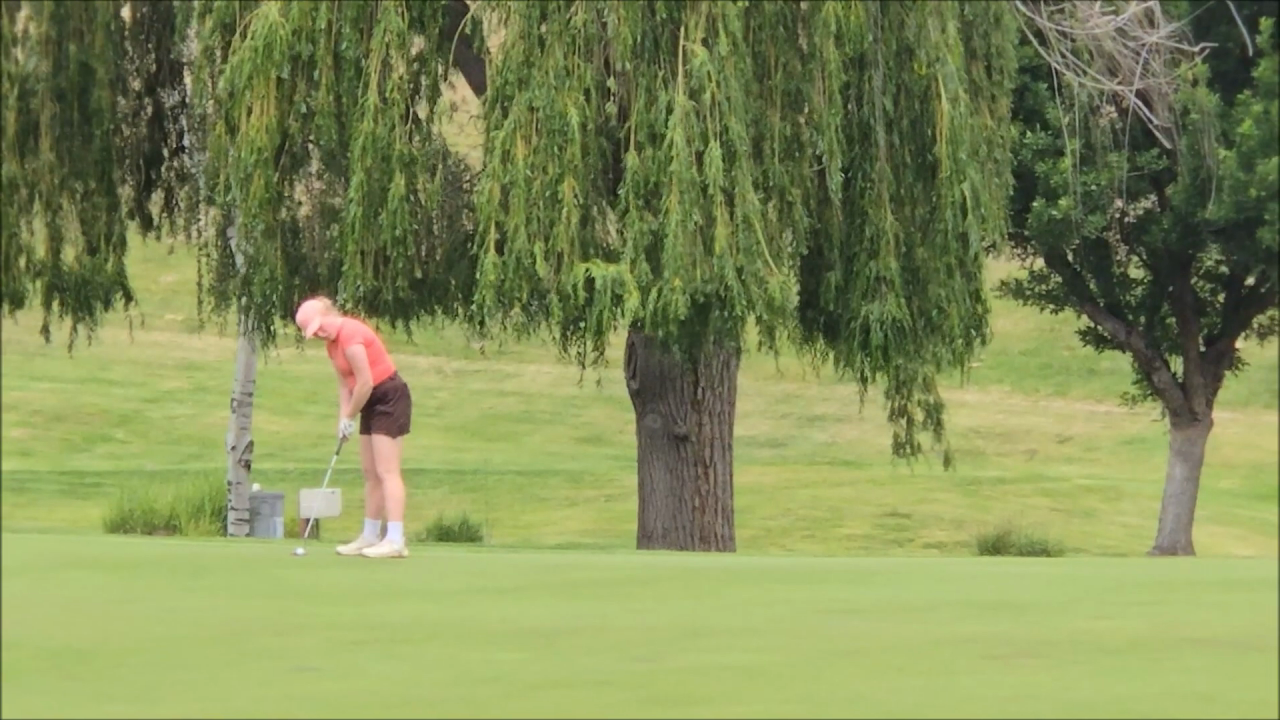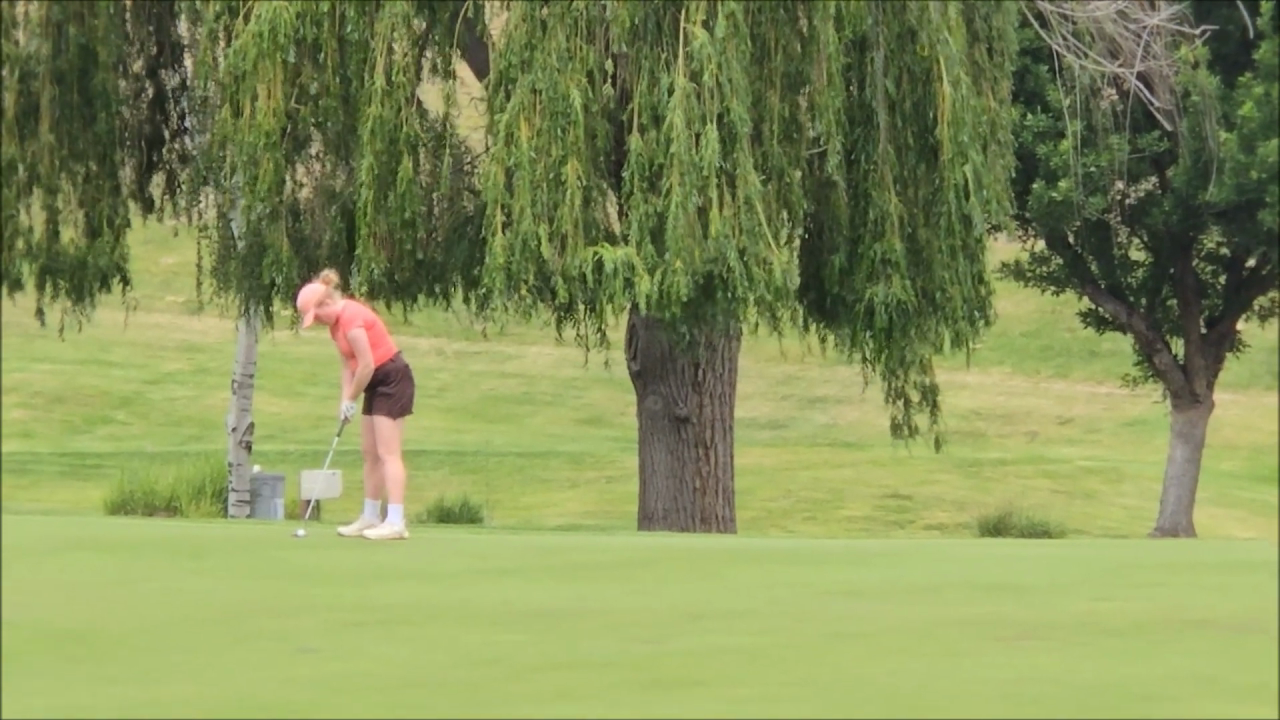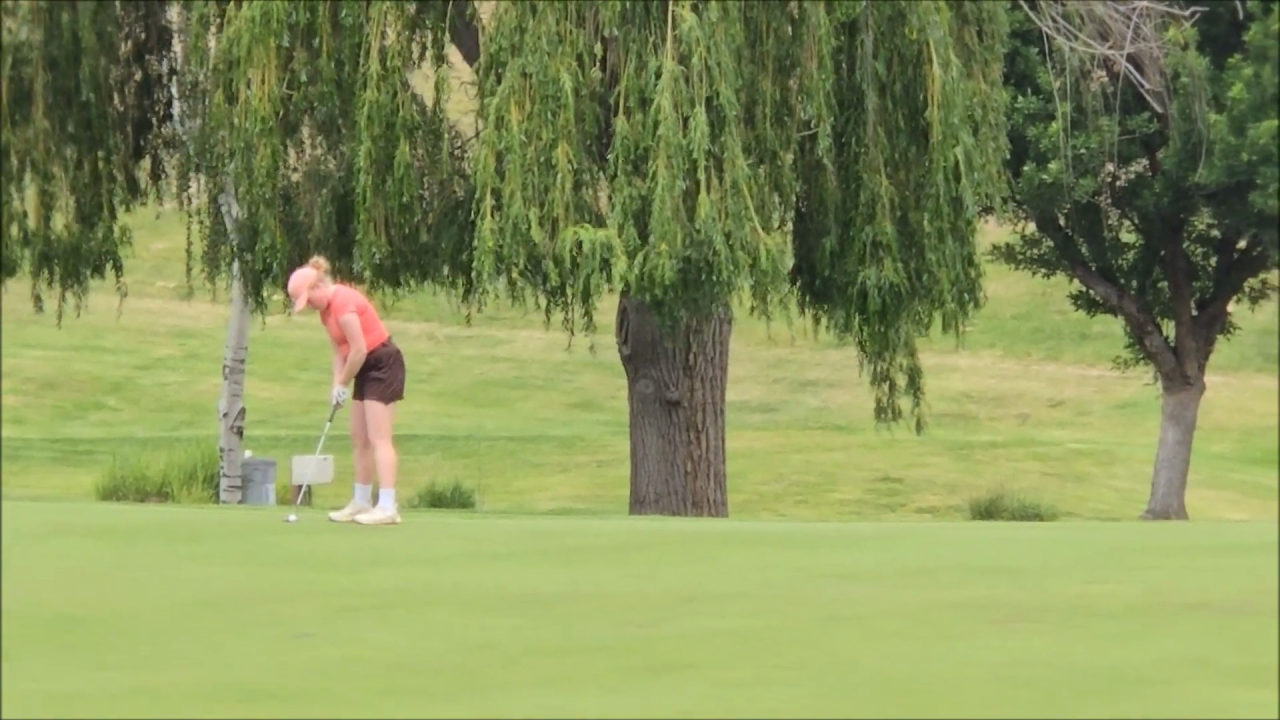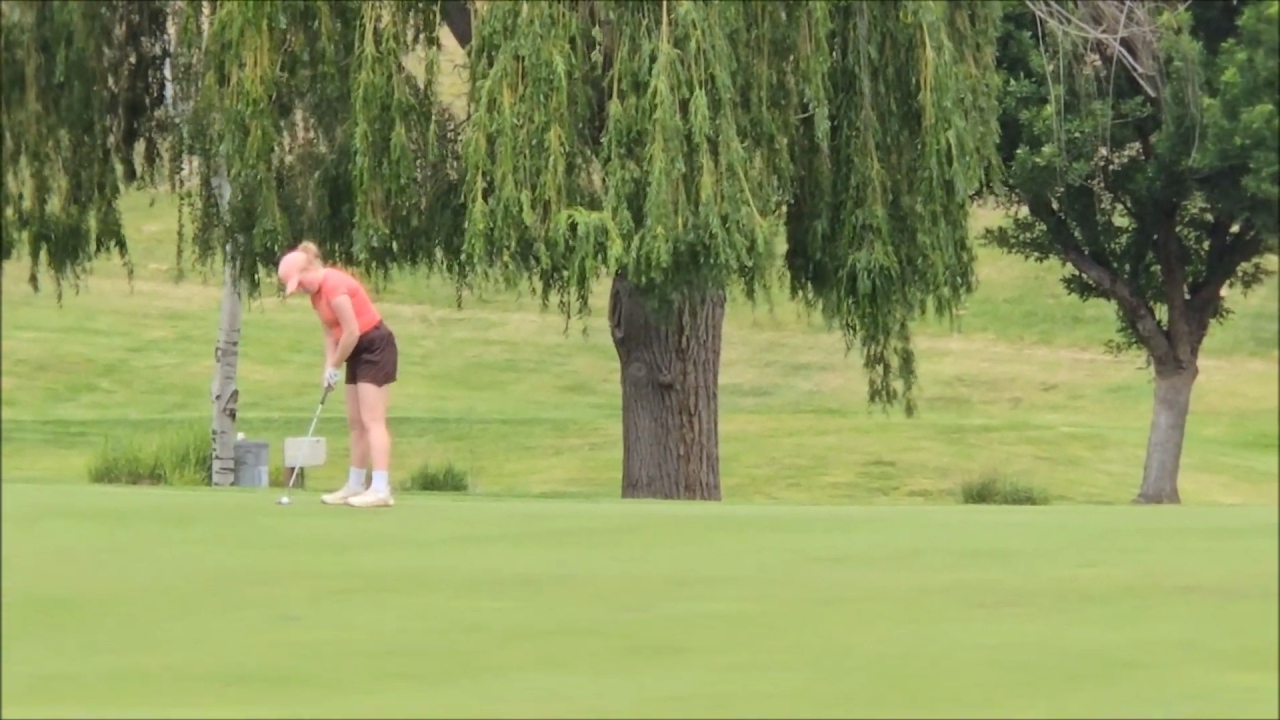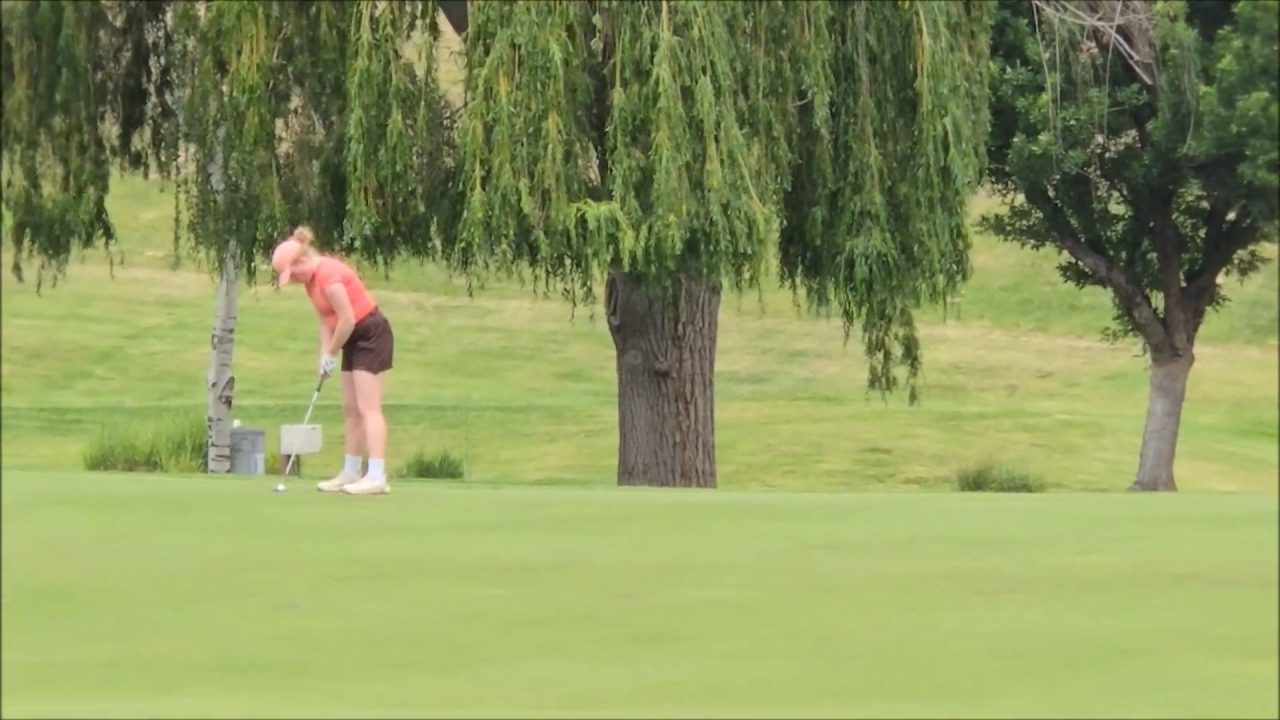
dt=0.7s
person 1, frame 1
left shoulder: (350, 334)
right shoulder: (333, 342)
left elbow: (365, 382)
right elbow: (345, 383)
left wrist: (349, 416)
right wrist: (343, 418)
left hip: (389, 399)
right hip: (372, 403)
left knee: (386, 471)
right knee: (370, 473)
left ankle: (396, 540)
right ankle: (370, 536)
person 1, frame 2
left shoulder: (351, 317)
right shoulder: (336, 323)
left elbow: (366, 366)
right elbow: (348, 365)
left wrist: (351, 398)
right wrist: (346, 400)
left hip: (392, 380)
right hip: (376, 384)
left knee: (387, 453)
right knee: (370, 454)
left ankle: (395, 522)
right ankle: (370, 518)
person 1, frame 3
left shoulder: (343, 302)
right shoulder: (326, 310)
left elbow: (359, 350)
right elbow: (339, 350)
left wrist: (342, 383)
right wrist: (337, 385)
left hip: (383, 365)
right hip: (367, 370)
left knee: (379, 439)
right knee: (360, 438)
left ankle: (387, 507)
right ankle: (361, 502)
person 1, frame 4
left shoulder: (334, 285)
right shoulder: (317, 293)
left elbow: (352, 332)
right elbow: (331, 333)
left wrist: (335, 366)
right wrist: (329, 367)
left hip: (375, 348)
right hip: (358, 353)
left knee: (372, 420)
right knee: (356, 422)
left ankle: (381, 489)
right ankle: (355, 485)
person 1, frame 5
left shoulder: (327, 274)
right shoulder: (311, 280)
left elbow: (347, 319)
right elbow: (326, 320)
left wrist: (331, 354)
right wrist: (324, 355)
left hip: (371, 336)
right hip: (354, 340)
left knee: (367, 407)
right knee: (351, 410)
left ankle: (377, 477)
right ankle: (351, 473)
